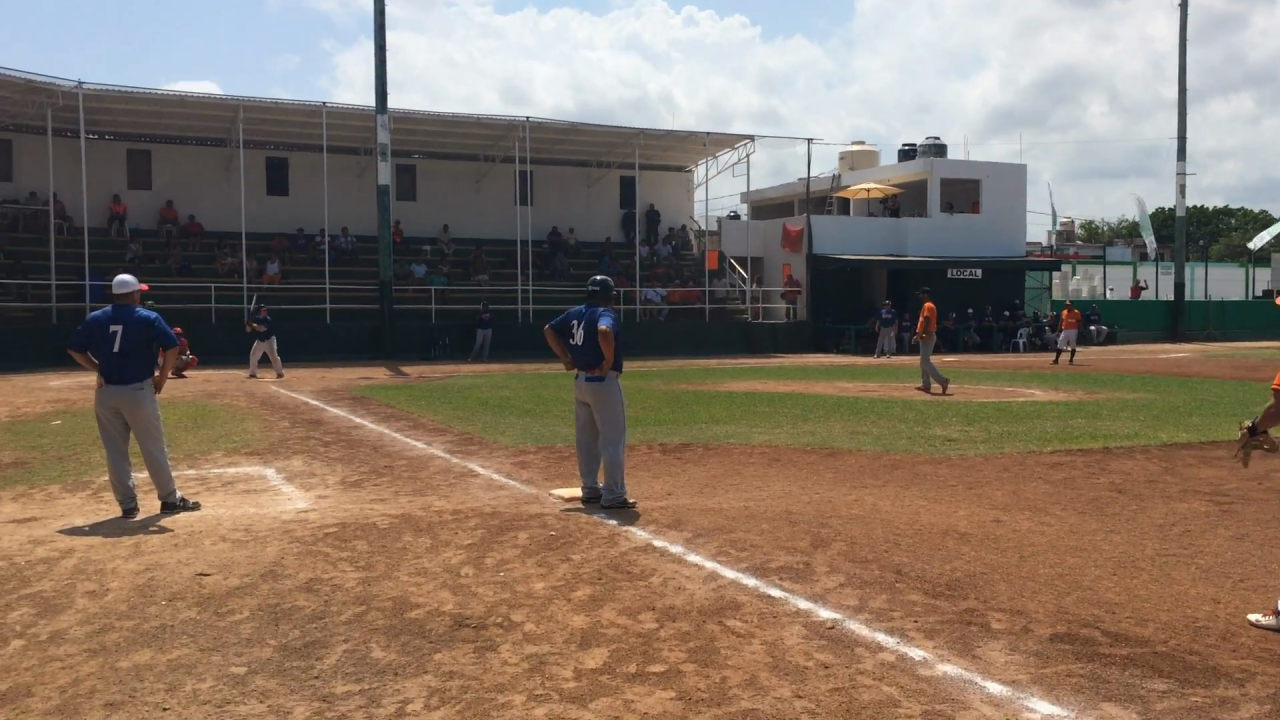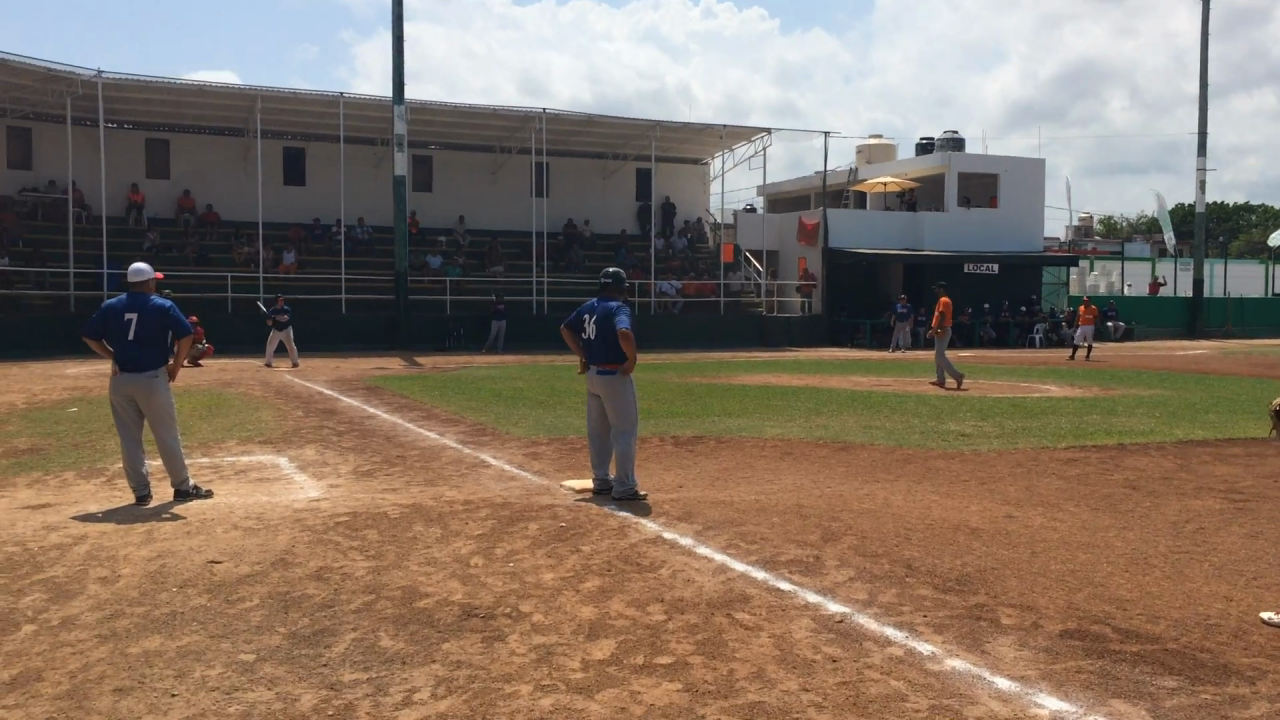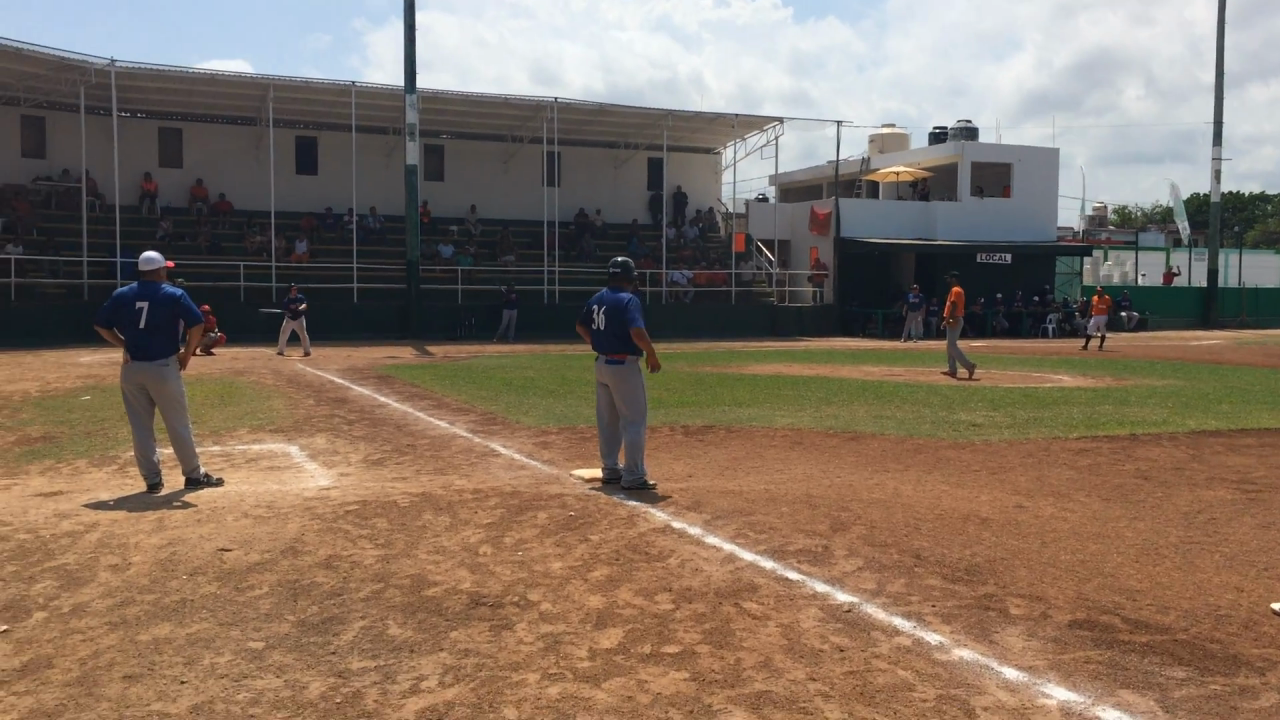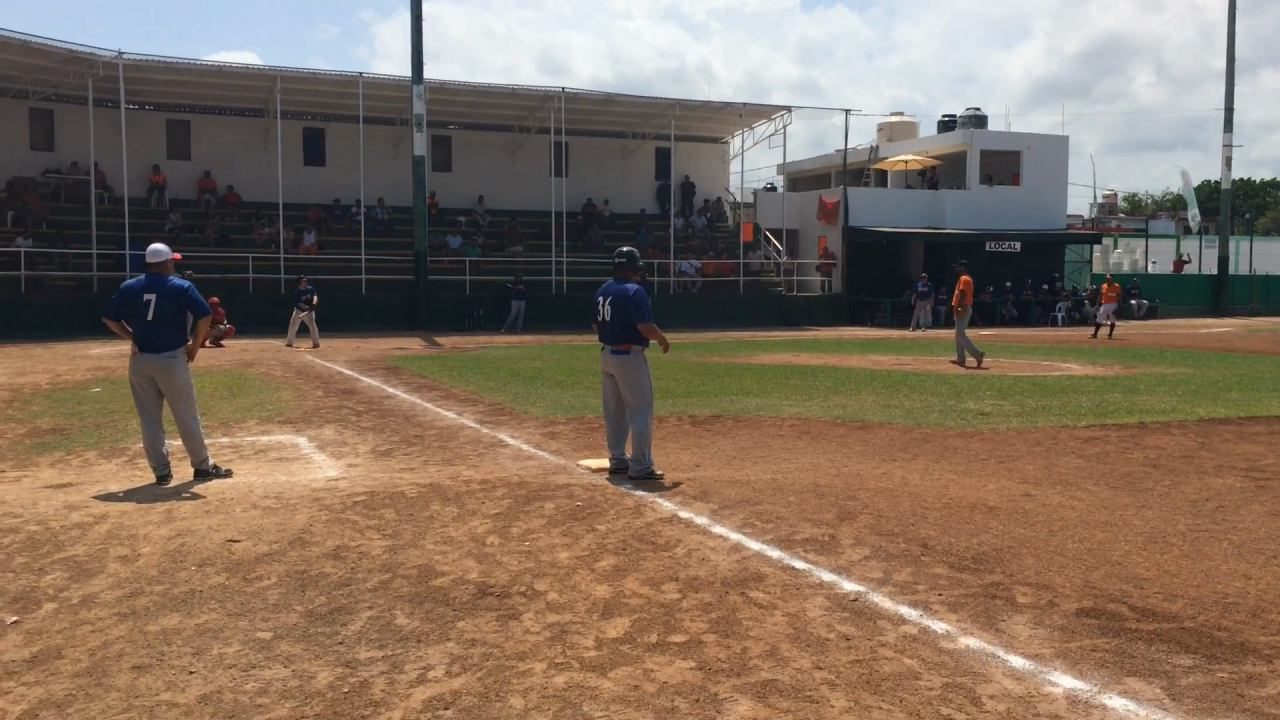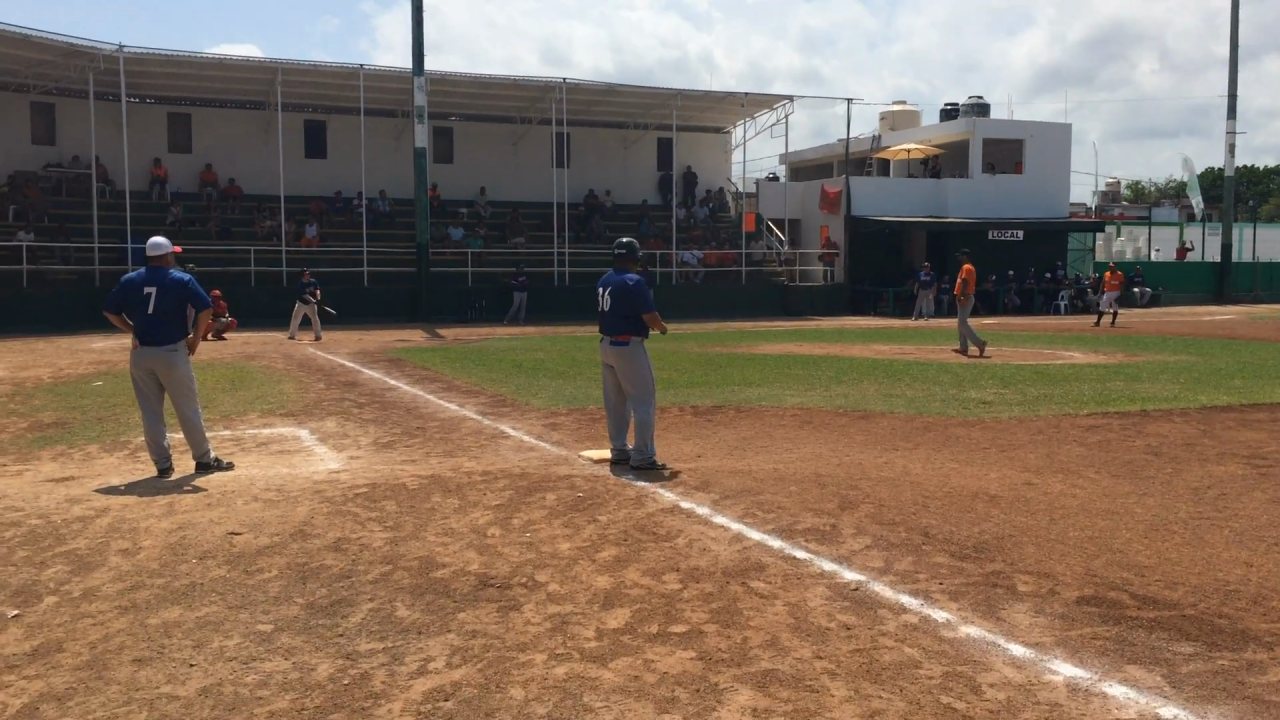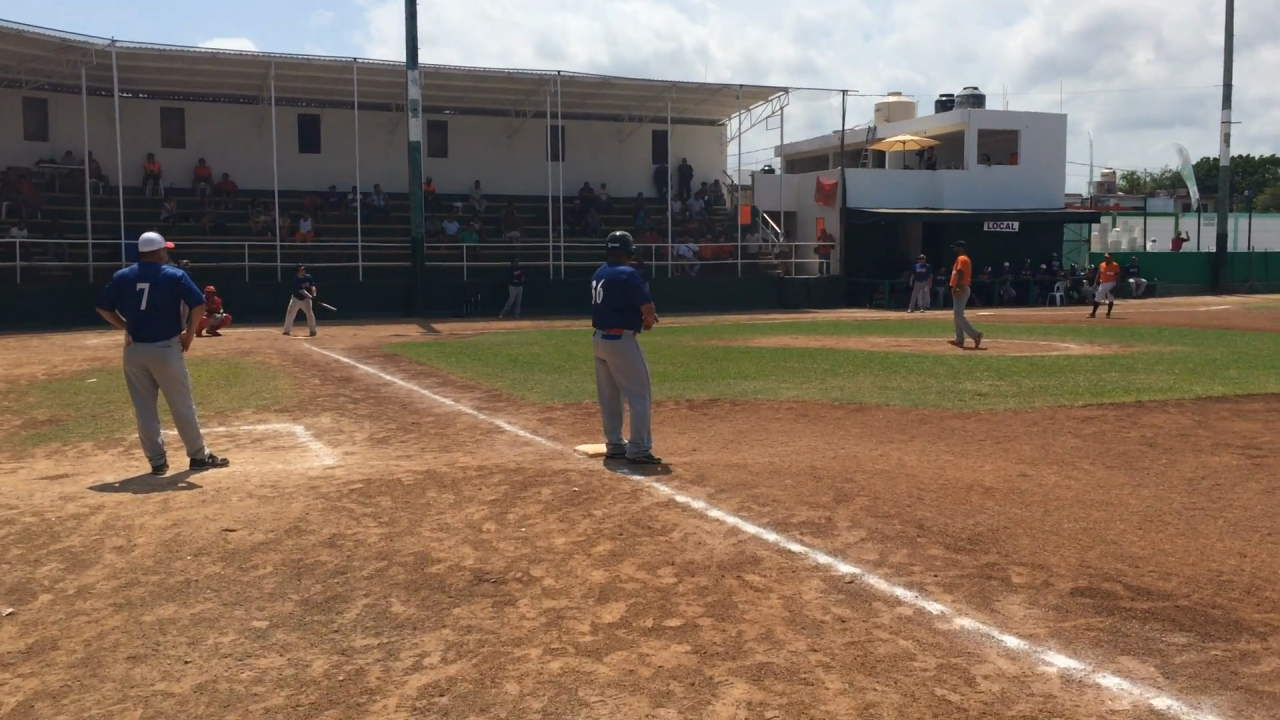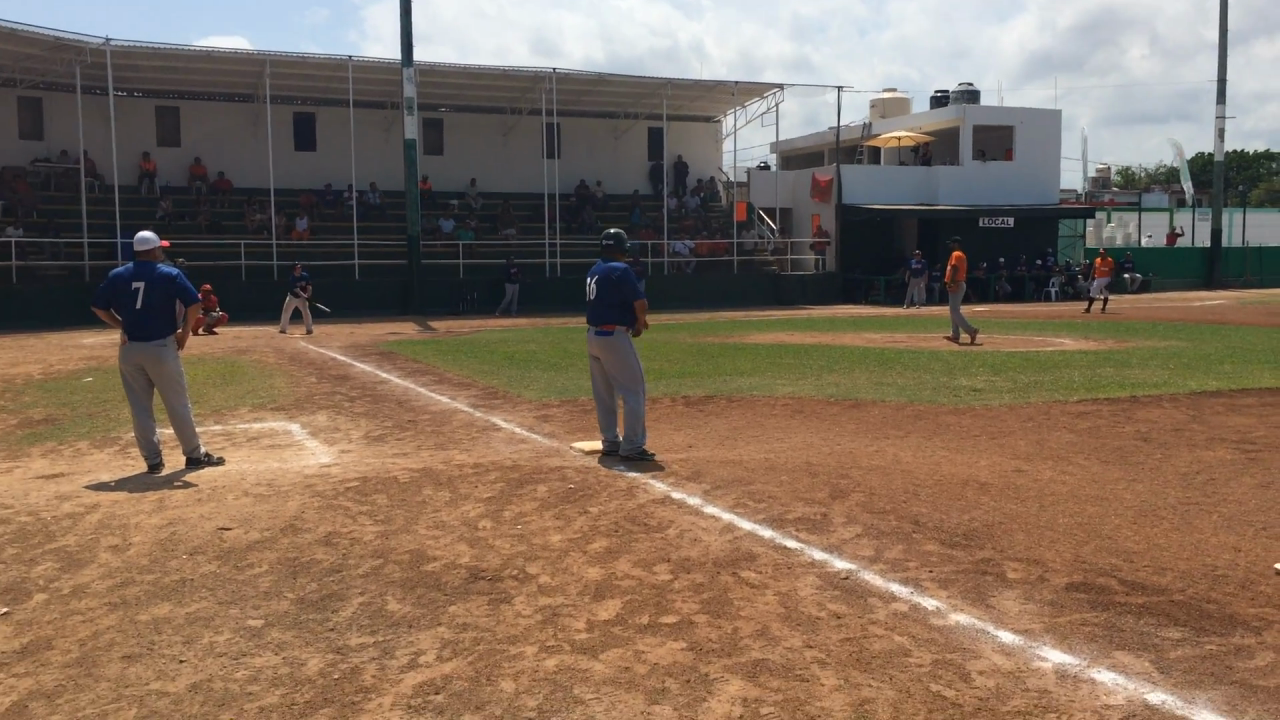
dt=0.1s
person 1, frame 1
left shoulder: (95, 319)
right shoulder: (148, 318)
left elbow: (74, 349)
right elbow: (172, 347)
left wrist: (99, 369)
right wrist: (162, 376)
left hip: (106, 392)
right hip: (138, 391)
left knee: (115, 452)
right knee: (153, 449)
left ankle: (127, 504)
right ankle: (170, 499)
person 1, frame 2
left shoulder: (110, 306)
right shoulder: (163, 306)
left elbow: (89, 337)
right elbow: (186, 335)
left wrist: (114, 357)
right wrist: (176, 364)
left hip: (121, 380)
right hip: (152, 379)
left knee: (129, 439)
right knee: (167, 436)
left ankle: (141, 491)
right ankle: (182, 487)
person 1, frame 3
left shoulder: (121, 295)
right shoulder: (174, 295)
left elbow: (101, 325)
right elbow: (197, 324)
left wrist: (125, 345)
right wrist: (187, 352)
left hip: (132, 368)
right hip: (164, 367)
left knee: (140, 427)
right knee: (178, 424)
left ankle: (152, 479)
right ankle: (194, 475)
person 1, frame 4
left shoulder: (129, 287)
right shoulder: (181, 287)
left elbow: (109, 318)
right elbow: (205, 316)
left wrist: (132, 337)
right wrist: (195, 344)
left hip: (140, 361)
right hip: (171, 359)
left knee: (149, 419)
right knee: (187, 416)
left ankle: (161, 471)
right ankle: (202, 466)
person 1, frame 5
left shoulder: (129, 281)
right shoulder: (181, 280)
left elbow: (110, 311)
right elbow: (205, 309)
left wrist: (133, 331)
right wrist: (196, 338)
left hip: (141, 354)
right hip: (172, 352)
left knee: (150, 412)
right knee: (188, 409)
left ankle: (162, 464)
right ankle: (204, 459)
person 1, frame 6
left shoulder: (122, 277)
right shoulder: (174, 275)
left elbow: (102, 307)
right elbow: (198, 304)
left wrist: (126, 327)
right wrist: (189, 333)
left hip: (134, 350)
right hip: (165, 348)
left knee: (144, 409)
right knee: (182, 406)
left ankle: (157, 461)
right ankle: (198, 456)
person 1, frame 7
left shoulder: (117, 276)
right shoulder: (169, 274)
left elbow: (98, 306)
right elbow: (194, 303)
left wrist: (122, 326)
right wrist: (185, 332)
left hip: (130, 349)
right hip: (161, 347)
left knee: (140, 408)
right knee: (177, 404)
left ankle: (153, 460)
right ankle: (195, 454)
person 2, frame 1
left shoulder: (574, 313)
right shoulder: (605, 314)
left elbow: (549, 331)
right elbow: (605, 333)
left wrist: (565, 357)
right wrist: (609, 361)
left hip: (581, 382)
right hip: (603, 382)
left knee: (586, 439)
right knee: (612, 439)
left ankle: (590, 489)
right ankle: (613, 496)
person 2, frame 2
left shoulder: (587, 308)
right shoulder: (619, 308)
left elbow: (565, 329)
right elbow: (625, 334)
left wrist: (581, 356)
right wrist: (632, 360)
left hip: (593, 375)
right hip: (615, 376)
left knee: (598, 431)
right knee: (624, 432)
left ankle: (601, 481)
right ankle: (624, 487)
person 2, frame 3
left shoulder: (596, 299)
right shoulder: (627, 300)
left elbow: (581, 327)
right elbow: (637, 332)
right wrist: (652, 355)
left hip: (602, 364)
right hip: (623, 365)
left knee: (607, 420)
right knee: (633, 421)
left ankle: (610, 470)
right ankle: (633, 477)
person 2, frame 4
left shoulder: (603, 290)
right shoulder: (634, 291)
left elbow: (596, 324)
right elbow: (645, 326)
right wrist: (663, 339)
left hip: (607, 355)
right hip: (630, 356)
left knee: (614, 411)
right knee: (640, 411)
left ankle: (618, 460)
right ankle: (640, 467)
person 2, frame 5
left shoulder: (604, 280)
right shoulder: (633, 281)
right elbow: (651, 317)
right wrist: (660, 326)
left hip: (607, 345)
right hip: (628, 347)
left knee: (615, 402)
right knee: (643, 401)
left ankle: (620, 451)
right ankle: (642, 456)
person 2, frame 6
left shoulder: (598, 274)
right shoulder: (627, 274)
right elbow: (647, 308)
left wrist: (639, 318)
right wrist: (650, 318)
left hip: (600, 339)
right hip: (620, 340)
left knee: (609, 396)
right knee: (639, 394)
left ankle: (614, 445)
right ankle: (638, 449)
person 2, frame 7
left shoulder: (594, 271)
right shoulder: (621, 270)
right elbow: (640, 305)
left wrist: (632, 322)
right wrist: (640, 323)
left hip: (594, 336)
right hip: (614, 337)
left knee: (604, 394)
right knee: (634, 389)
left ankle: (611, 442)
right ankle: (633, 446)
